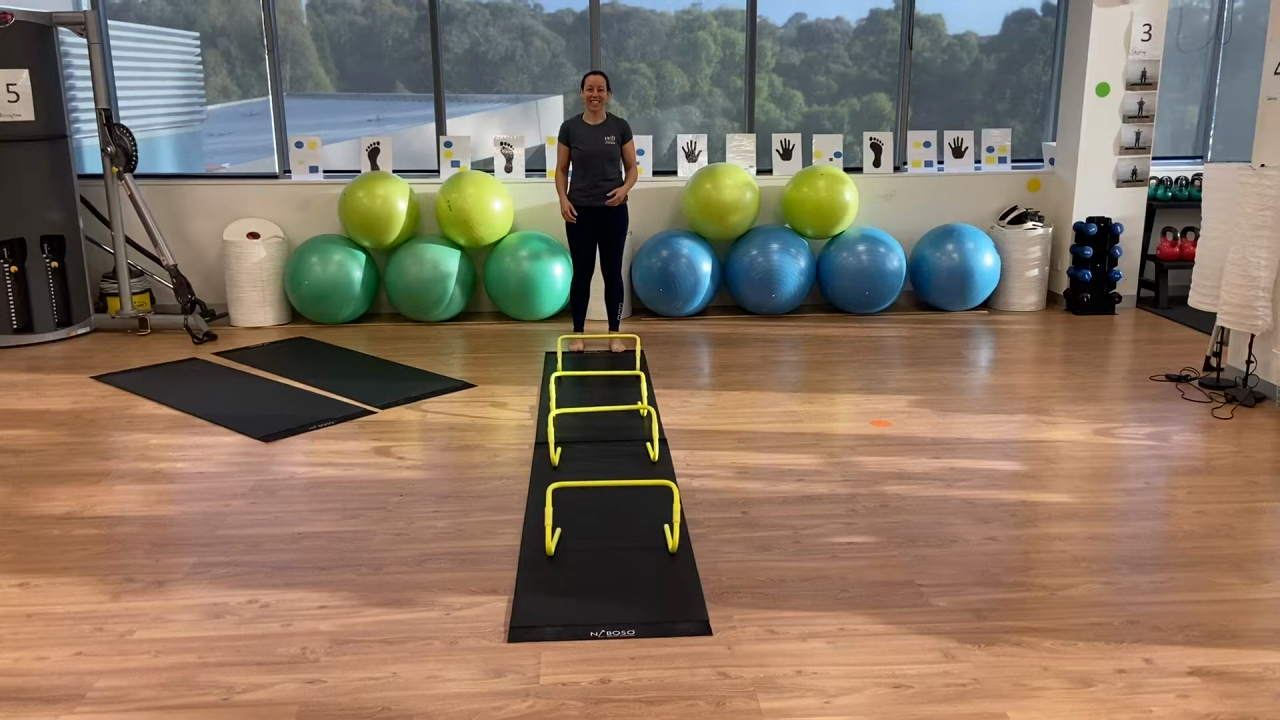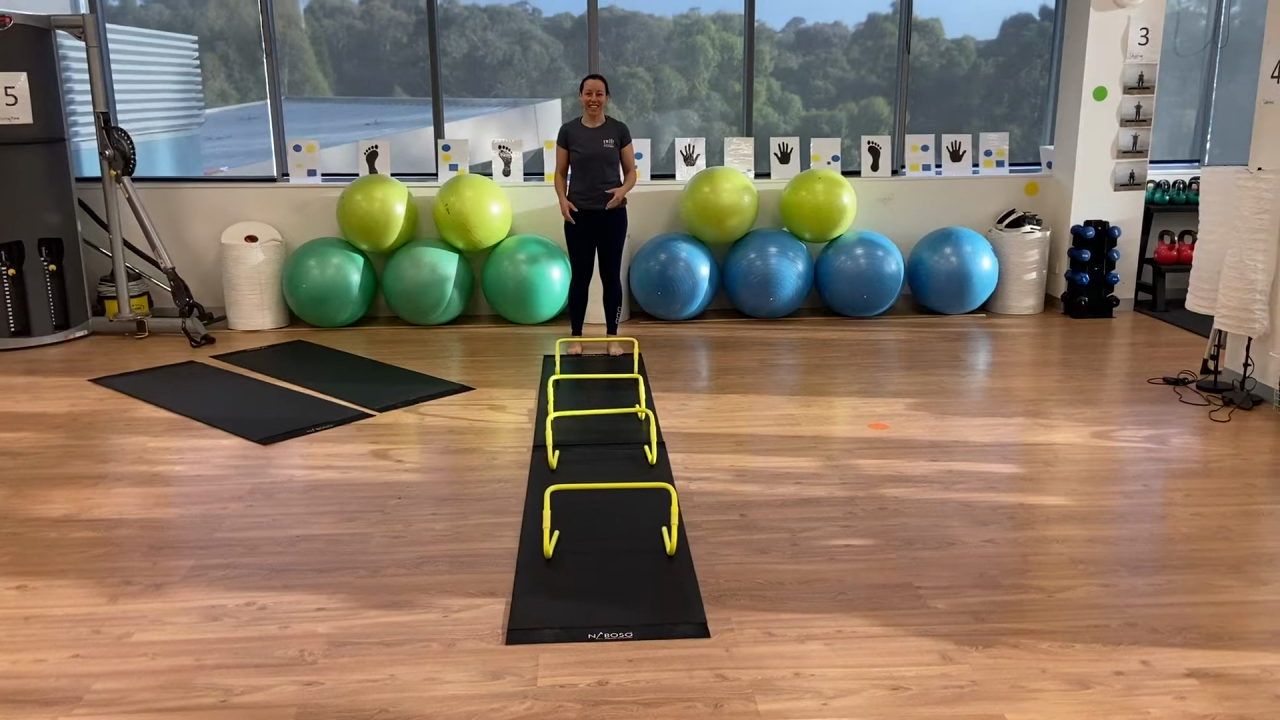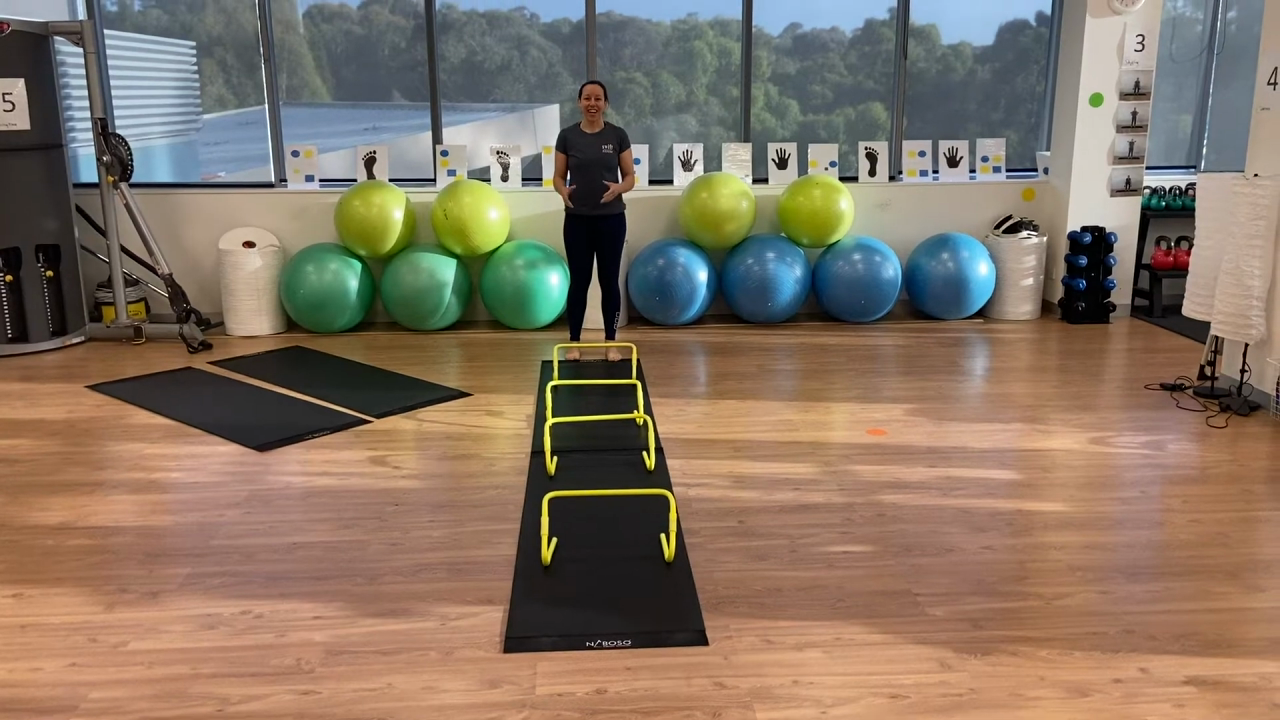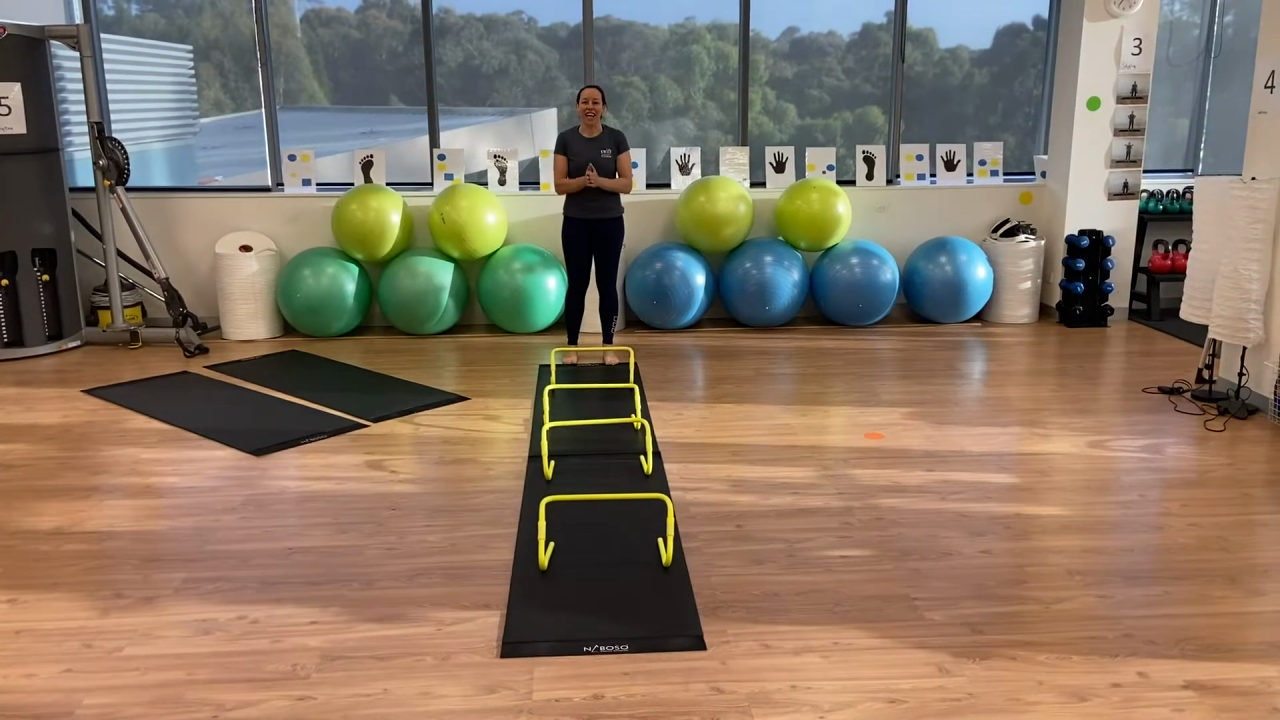
dt=0.4s
person 1, frame 1
left shoulder: (620, 127)
right shoulder: (569, 127)
left elbow: (632, 168)
right elbow: (561, 170)
left wrist: (625, 188)
right wrist: (563, 198)
left hip: (613, 211)
right hip: (580, 211)
left knee: (612, 272)
right knee: (582, 273)
left ankle: (614, 334)
right ankle: (578, 334)
person 1, frame 2
left shoulder: (619, 130)
right shoulder: (568, 131)
left elbow: (631, 171)
right elbow: (560, 173)
left wrist: (623, 190)
right wrist: (562, 198)
left hip: (612, 214)
right hip: (579, 215)
left knee: (611, 275)
right knee: (580, 276)
left ankle: (612, 336)
right ankle: (576, 337)
person 1, frame 3
left shoulder: (618, 135)
right shoulder: (567, 136)
left elbow: (630, 176)
right elbow: (559, 176)
left wrist: (618, 188)
right wrist: (562, 190)
left hip: (611, 218)
right hip: (577, 220)
left knee: (609, 280)
right knee: (579, 281)
left ankle: (611, 342)
right ankle: (574, 342)
person 1, frame 4
left shoulder: (616, 138)
right shoulder: (565, 139)
left elbow: (627, 183)
right elbow: (559, 185)
left wrist: (599, 181)
right wrist: (583, 180)
left hip: (610, 222)
right hip: (576, 222)
left knee: (607, 284)
right knee: (577, 285)
left ankle: (609, 346)
right ankle: (572, 346)
